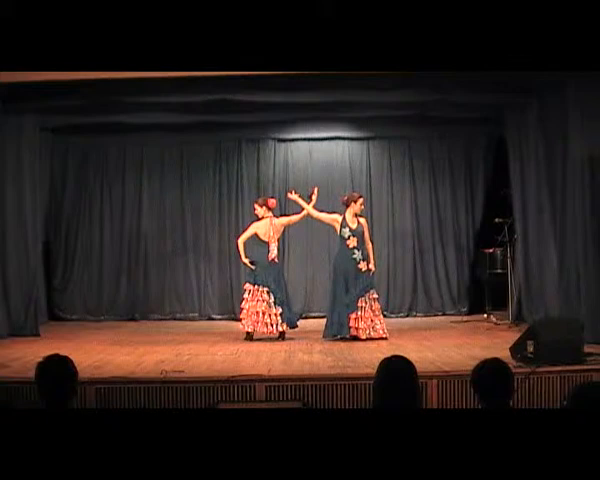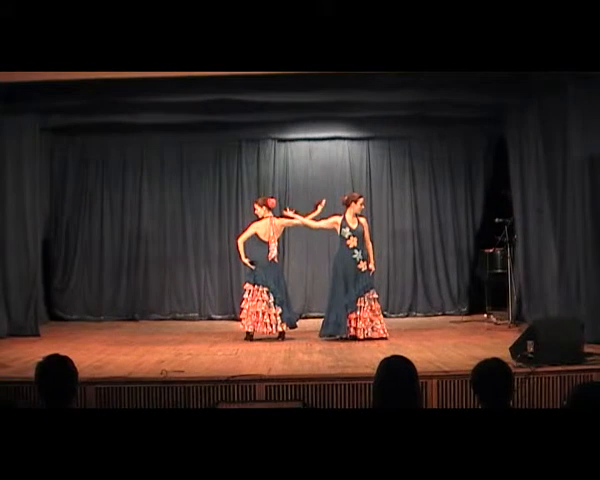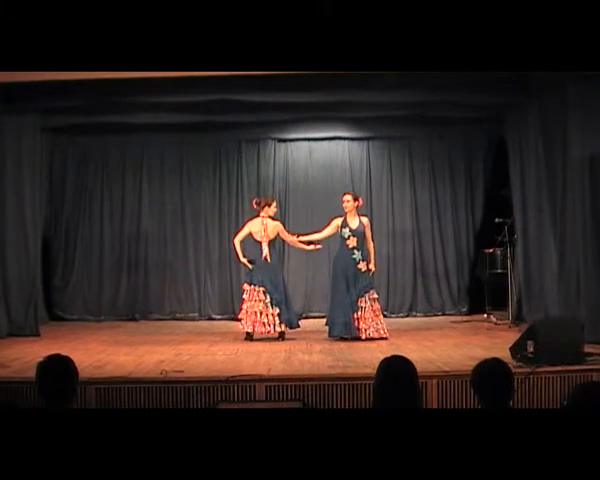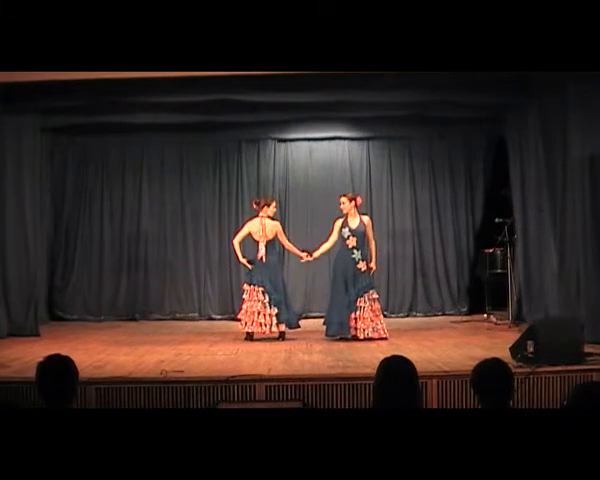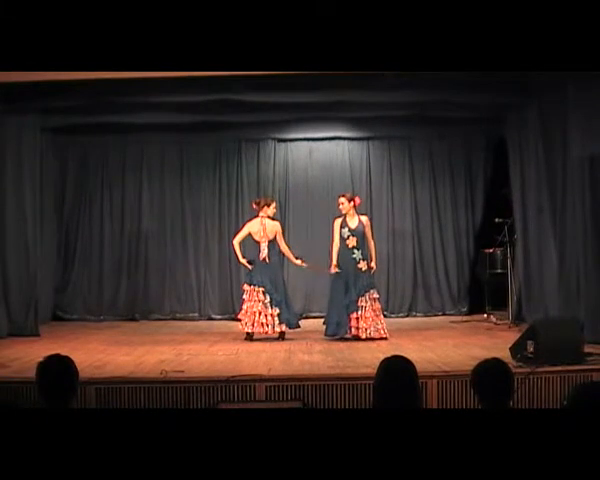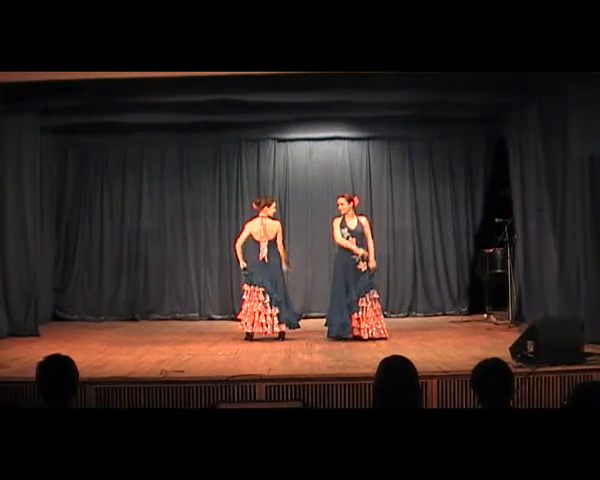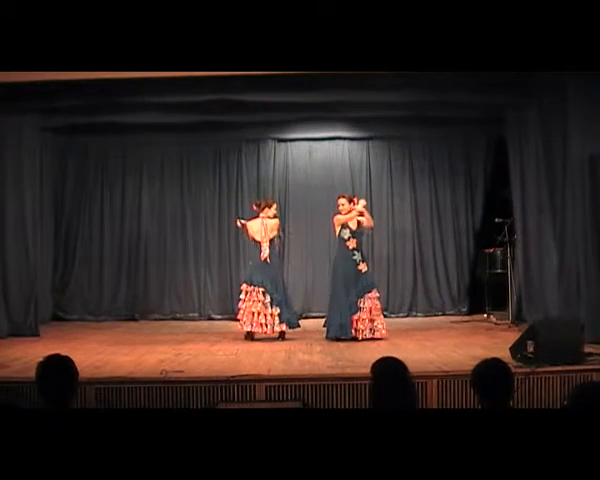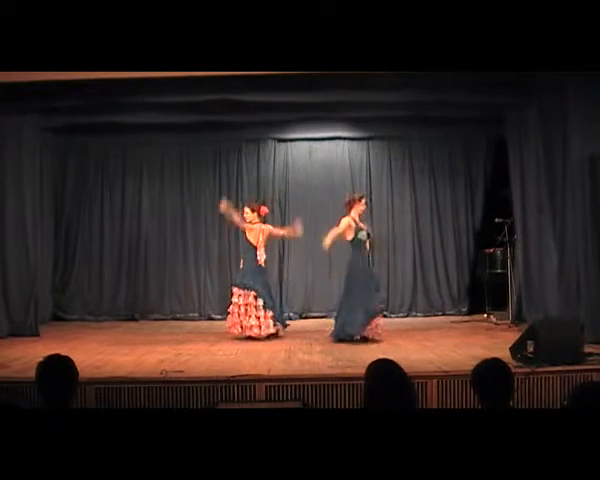
dt=0.5s
person 1, frame 1
left shoulder: (362, 221)
right shoulder: (337, 219)
left elbow: (368, 243)
right elbow: (315, 213)
left wrist: (371, 262)
right wrist: (297, 199)
left hip: (361, 264)
right hip: (344, 263)
left knee: (363, 296)
right knee: (345, 296)
left ankle: (363, 331)
right ankle: (345, 330)
person 1, frame 2
left shoulder: (362, 221)
right shoulder: (338, 220)
left elbow: (368, 243)
right elbow: (314, 224)
left wrist: (372, 262)
right wrist: (294, 217)
left hip: (361, 264)
right hip: (344, 263)
left knee: (363, 295)
right knee: (343, 296)
left ankle: (363, 330)
right ankle: (345, 331)
person 1, frame 3
left shoulder: (364, 221)
right shoulder: (339, 222)
left elbow: (369, 242)
right elbow: (321, 235)
left wrist: (372, 262)
right wrist: (299, 238)
left hip: (361, 264)
right hip: (343, 263)
left knee: (363, 296)
right knee: (344, 296)
left ankle: (364, 330)
right ankle: (345, 331)
person 1, frame 4
left shoulder: (365, 220)
right shoulder: (340, 222)
left elbow: (371, 241)
right elbow: (330, 241)
left wrist: (373, 260)
right wrist: (315, 254)
left hip: (360, 264)
right hip: (343, 263)
left knee: (363, 295)
right knee: (343, 296)
left ankle: (363, 331)
right ankle: (345, 331)
person 1, frame 5
left shoulder: (364, 220)
right shoulder: (338, 222)
left elbow: (370, 241)
right elbow: (336, 242)
left wrist: (373, 260)
right wrist: (334, 262)
left hip: (361, 263)
right hip: (345, 263)
left knee: (364, 295)
right knee: (344, 295)
left ankle: (365, 330)
right ankle: (345, 330)
person 1, frame 6
left shoulder: (362, 220)
right shoulder: (337, 221)
left elbow: (369, 240)
right elbow: (338, 239)
left wrist: (372, 258)
right wrist: (356, 249)
left hip: (360, 263)
right hip: (343, 263)
left knee: (364, 295)
right knee: (344, 295)
left ankle: (364, 330)
right ankle: (345, 331)
person 1, frame 7
left shoulder: (360, 219)
right shoulder: (338, 219)
left elbow: (370, 224)
right elbow: (349, 217)
left wrist: (363, 210)
right wrist: (359, 207)
left hip: (359, 262)
right hip: (343, 262)
left knee: (366, 296)
right knee: (344, 296)
left ankle: (364, 330)
right ankle: (343, 331)
person 1, frame 8
left shoulder: (358, 222)
right shoulder: (348, 221)
right elbow: (338, 229)
left wrist: (365, 229)
right wrist: (329, 238)
left hip: (363, 263)
right hip: (357, 264)
left knee: (365, 298)
right knee: (357, 298)
left ankle: (359, 331)
right ankle: (349, 332)
person 2, frame 1
left shoulder: (257, 225)
right shoulder: (281, 222)
left elbow: (240, 240)
right elbow: (301, 215)
left wrist: (243, 258)
right wrist: (312, 202)
left hip: (258, 267)
right hip: (274, 266)
left knee: (253, 299)
right knee: (277, 297)
left ankle: (250, 332)
right ankle: (281, 331)
person 2, frame 2
left shoulder: (257, 225)
right shoulder: (281, 223)
left elbow: (240, 240)
right elbow: (301, 221)
left wrist: (243, 258)
right wrist: (318, 211)
left hip: (259, 266)
right hip: (274, 266)
left knee: (254, 298)
right knee: (277, 296)
left ankle: (250, 331)
right ankle: (281, 331)
person 2, frame 3
left shoulder: (251, 224)
right shoulder: (276, 225)
left elbow: (236, 240)
right elbow: (291, 241)
left wrist: (242, 258)
right wrist: (307, 247)
left hip: (257, 265)
right hip: (272, 265)
left knee: (253, 297)
right knee: (276, 296)
left ankle: (249, 332)
right ankle: (281, 331)
person 2, frame 4
left shoulder: (251, 224)
right shoulder: (275, 225)
left elbow: (235, 241)
right elbow: (286, 244)
left wrist: (241, 258)
right wrist: (301, 254)
left hip: (257, 264)
right hip: (273, 264)
left knee: (253, 296)
right knee: (276, 295)
left ankle: (250, 332)
right ankle: (281, 331)
person 2, frame 5
left shoulder: (251, 224)
right shoulder: (275, 225)
left elbow: (235, 241)
right elbow: (283, 247)
left wrist: (241, 258)
right wrist: (294, 260)
left hip: (257, 264)
right hip: (273, 264)
left knee: (254, 297)
right knee: (277, 295)
left ankle: (250, 332)
right ankle: (281, 331)
person 2, frame 6
left shoulder: (250, 225)
right shoulder: (276, 224)
left elbow: (238, 244)
right elbow: (280, 247)
left wrist: (242, 262)
right wrist: (284, 263)
left hip: (256, 264)
right hip: (273, 264)
left knee: (254, 297)
right knee: (277, 295)
left ankle: (250, 332)
right ankle: (281, 331)
person 2, frame 7
left shoulder: (250, 224)
right shoulder: (275, 222)
left hip: (256, 264)
right hip: (273, 264)
left knee: (253, 296)
right knee: (276, 294)
left ankle: (250, 331)
right ankle: (281, 331)
person 2, frame 8
left shoulder: (250, 228)
right shoulder: (267, 229)
left elbow: (239, 221)
right elbow: (282, 232)
left wrist: (227, 210)
right wrist: (295, 230)
left hip: (249, 270)
right hip: (261, 269)
left knee: (247, 298)
right knee: (264, 297)
left ankle: (252, 332)
right ankle: (273, 329)
